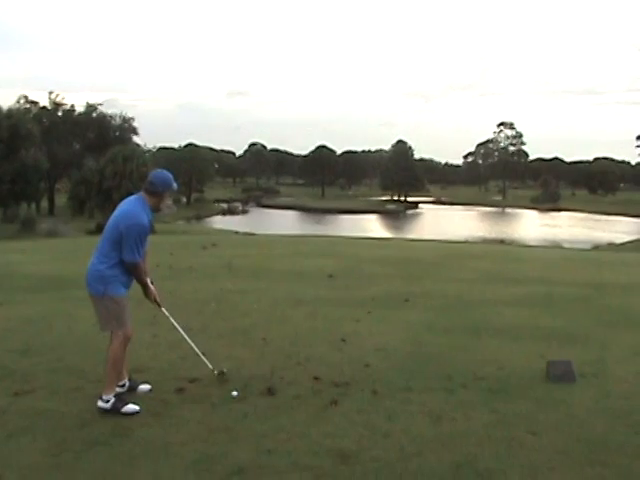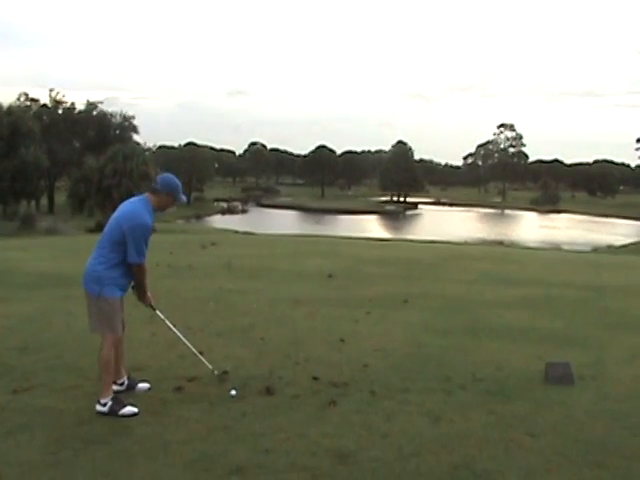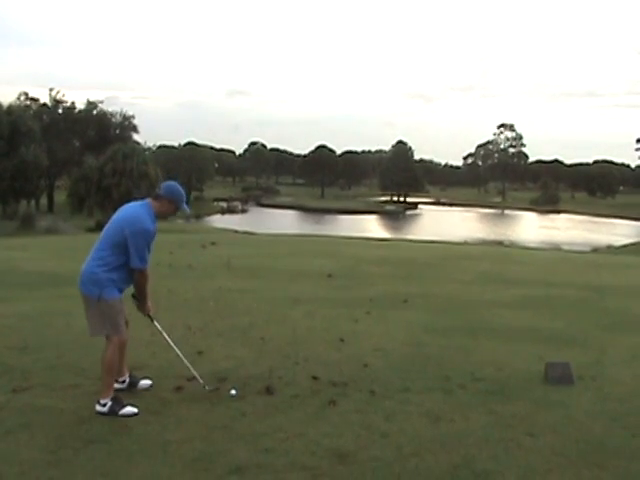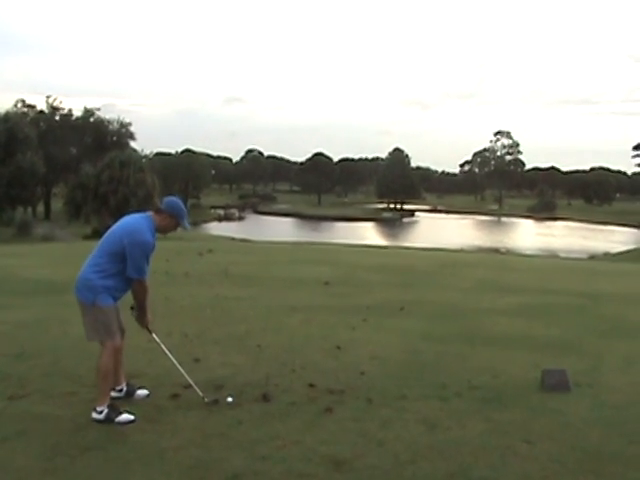
dt=0.3s
person 1, frame 1
left shoulder: (135, 203)
right shoulder: (137, 218)
right elbow: (132, 262)
left wrist: (147, 279)
right wrist: (146, 288)
left hip: (110, 276)
right hip: (107, 279)
left knee: (121, 332)
right knee: (123, 333)
left ankle: (122, 381)
right ankle: (108, 396)
person 1, frame 2
left shoulder: (136, 204)
right shoulder: (141, 219)
right elbow: (137, 263)
left wrist: (140, 288)
right wrist: (144, 292)
left hip: (108, 278)
right hip: (104, 281)
left knee: (119, 331)
right knee: (112, 337)
left ankle: (120, 380)
right ankle: (105, 400)
person 1, frame 3
left shoulder: (136, 208)
right shoulder: (143, 224)
right elbow: (139, 270)
left wrist: (140, 296)
right wrist: (144, 301)
left hip: (102, 278)
right hip: (101, 283)
left knee: (121, 328)
right knee: (117, 338)
left ankle: (122, 378)
right ankle: (105, 400)
person 1, frame 4
left shoulder: (138, 220)
right shoulder: (143, 236)
left elbow: (134, 277)
right elbow: (139, 281)
left wrist: (140, 308)
right wrist: (143, 313)
left hip: (100, 286)
right hip: (96, 290)
left knee: (118, 336)
right knee: (111, 344)
left ankle: (119, 386)
right ankle: (102, 408)
